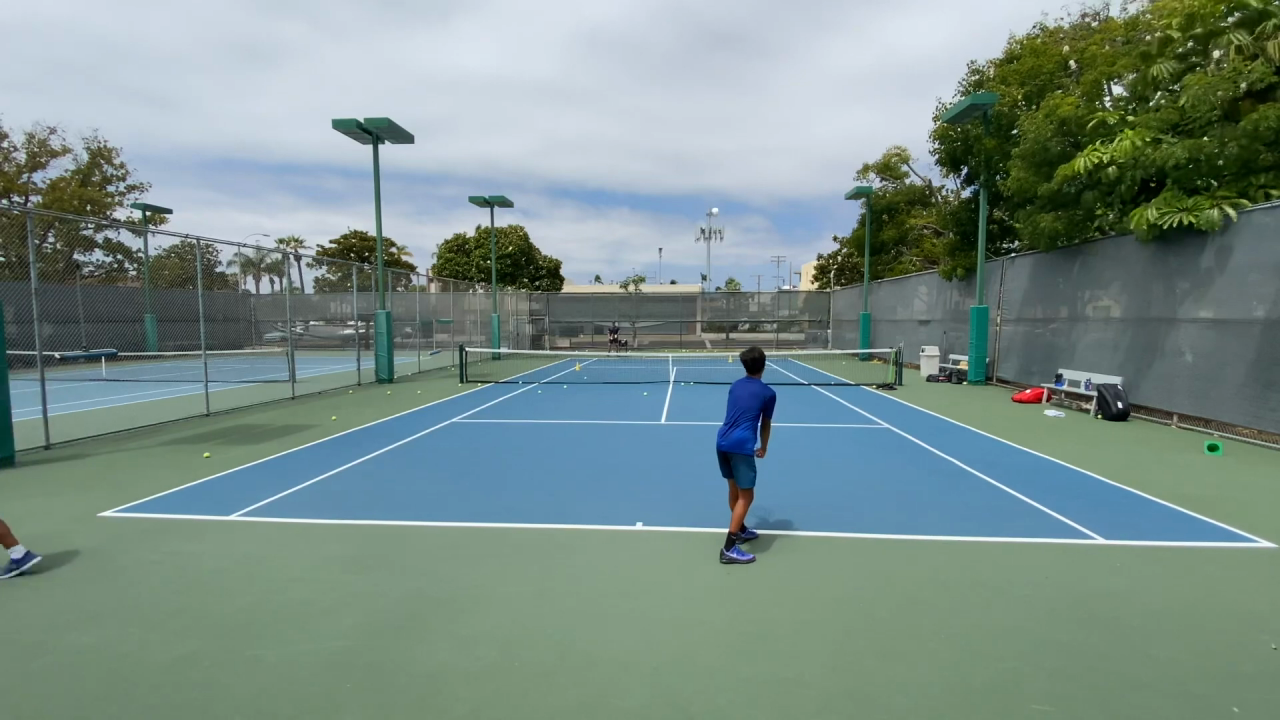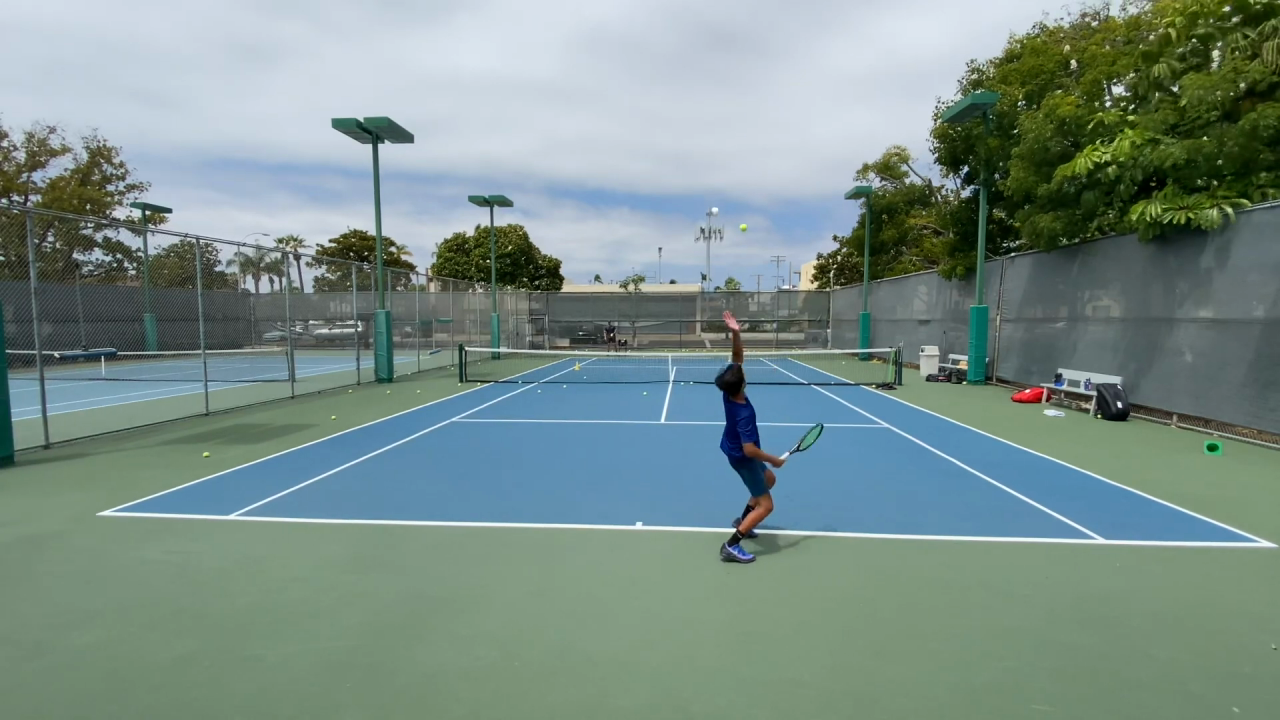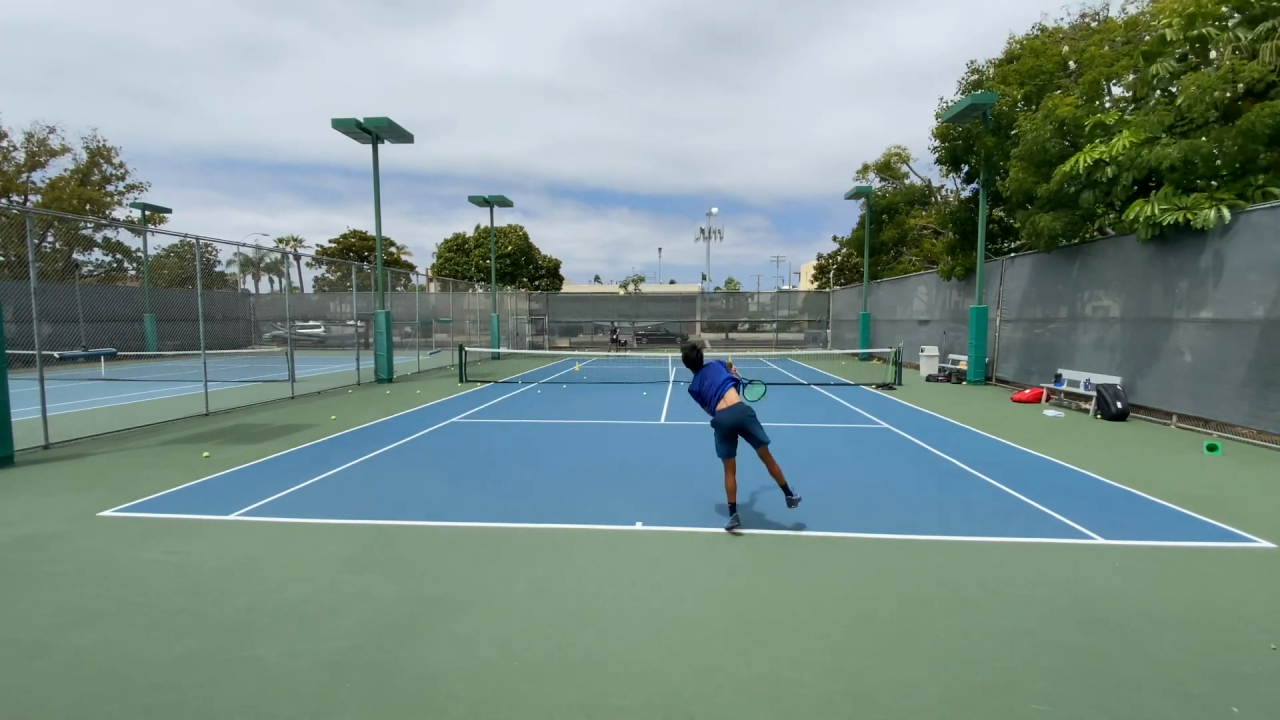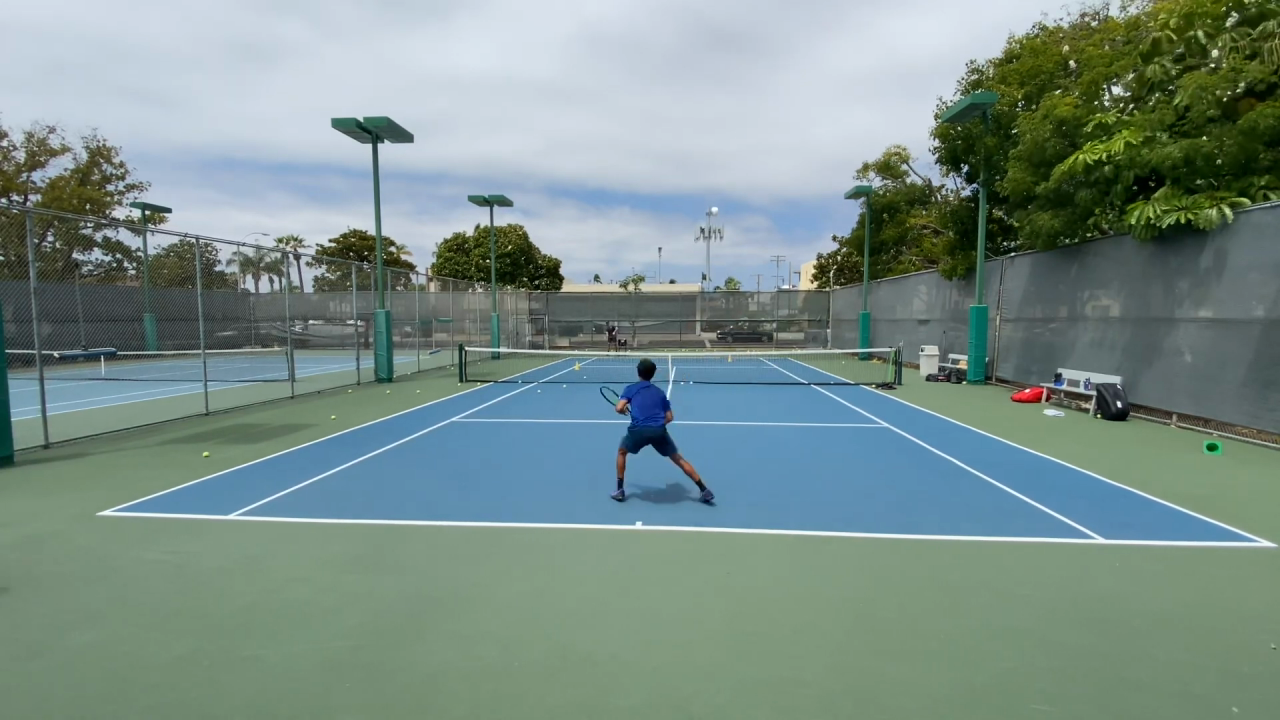
dt=0.7s
person 1, frame 1
left shoulder: (735, 386)
right shoulder: (768, 393)
right elbow: (765, 425)
right wrist: (763, 448)
left hip: (722, 441)
right hip: (741, 446)
left knee: (734, 489)
right knee: (746, 495)
left ankle: (740, 530)
right ankle: (729, 548)
person 1, frame 2
left shoulder: (728, 391)
right shoulder: (743, 415)
left elbow: (737, 359)
right elbow: (749, 450)
left wrist: (735, 333)
right wrist: (774, 460)
left hip: (735, 451)
right hip: (742, 458)
left knee: (769, 479)
right knee: (765, 505)
left ankle: (743, 520)
right ankle: (732, 545)
person 1, frame 3
left shoulder: (693, 387)
right shoulder: (715, 365)
left elbow: (710, 410)
right elbow: (732, 369)
right wrist: (735, 375)
left hip: (721, 419)
right hip: (741, 412)
left knee: (729, 470)
right knee: (766, 455)
left ankle: (733, 516)
right ankle: (789, 495)
person 1, frame 4
left shoulder: (630, 389)
right shoulder: (659, 392)
left elbow: (619, 408)
right elbow: (669, 417)
left wrist: (625, 410)
left hip: (638, 430)
right hip: (659, 430)
left knee: (622, 452)
right knee: (678, 459)
left ankle: (620, 490)
right ankle: (704, 491)
